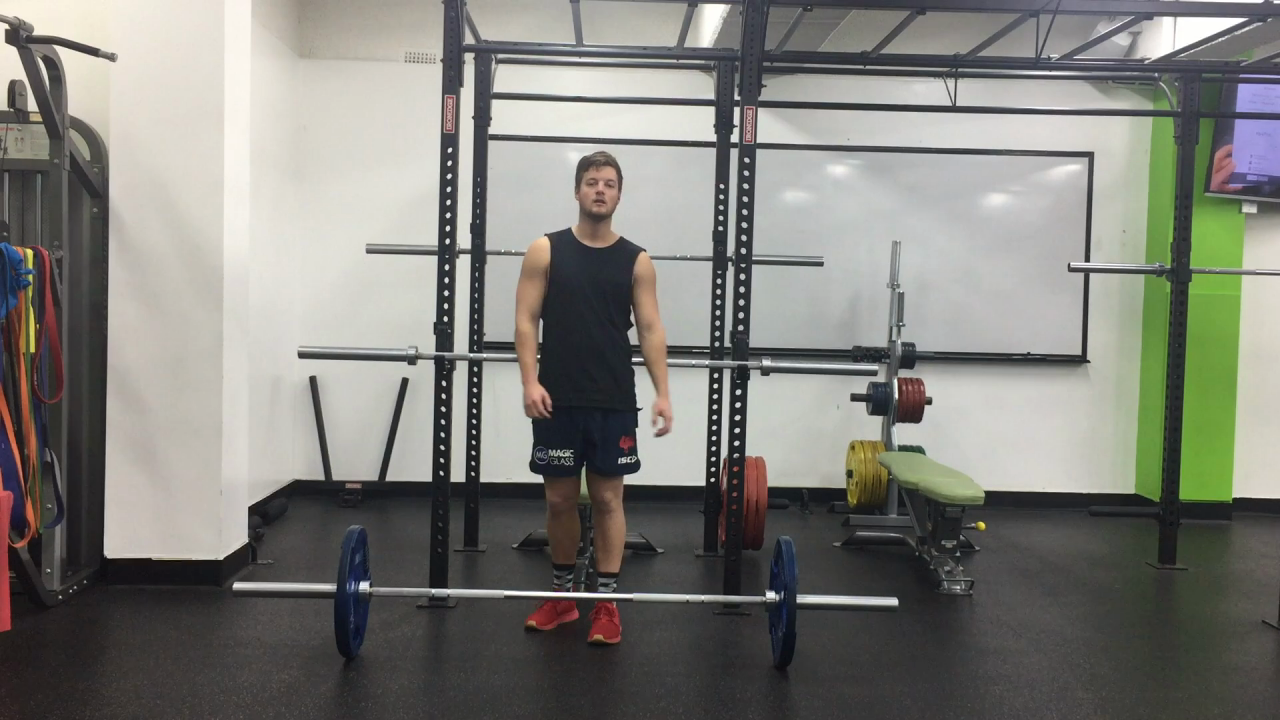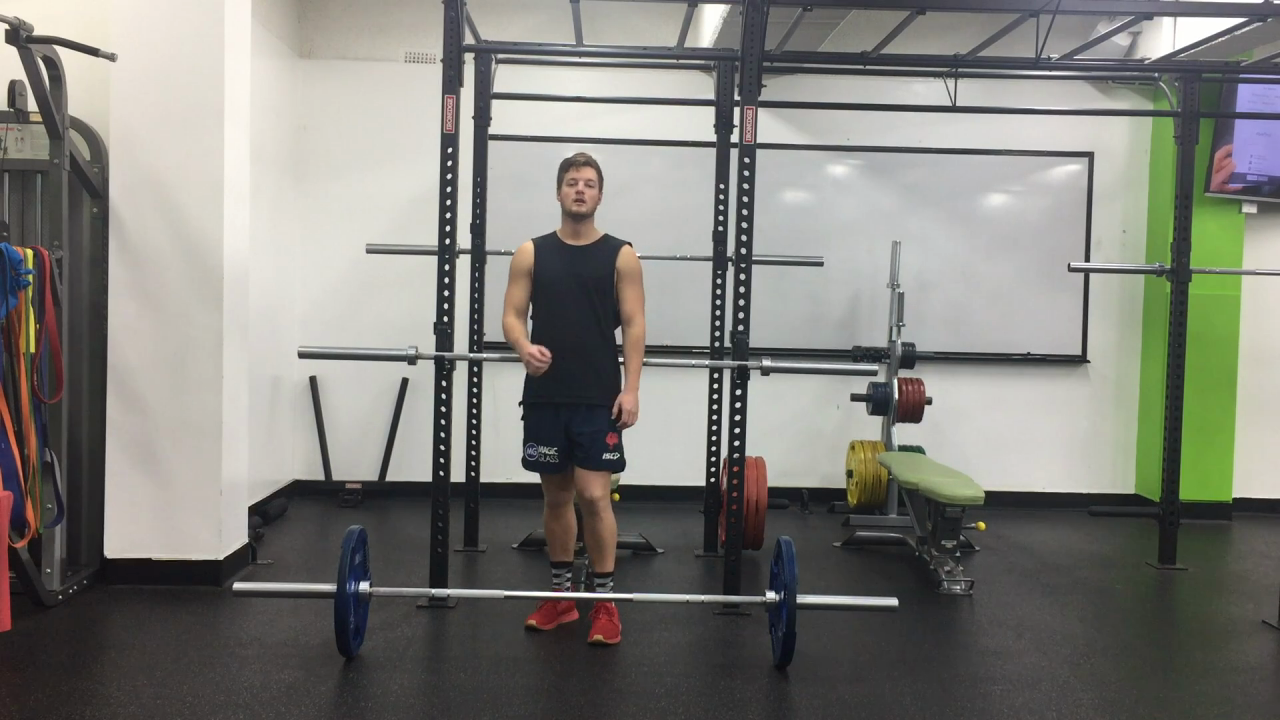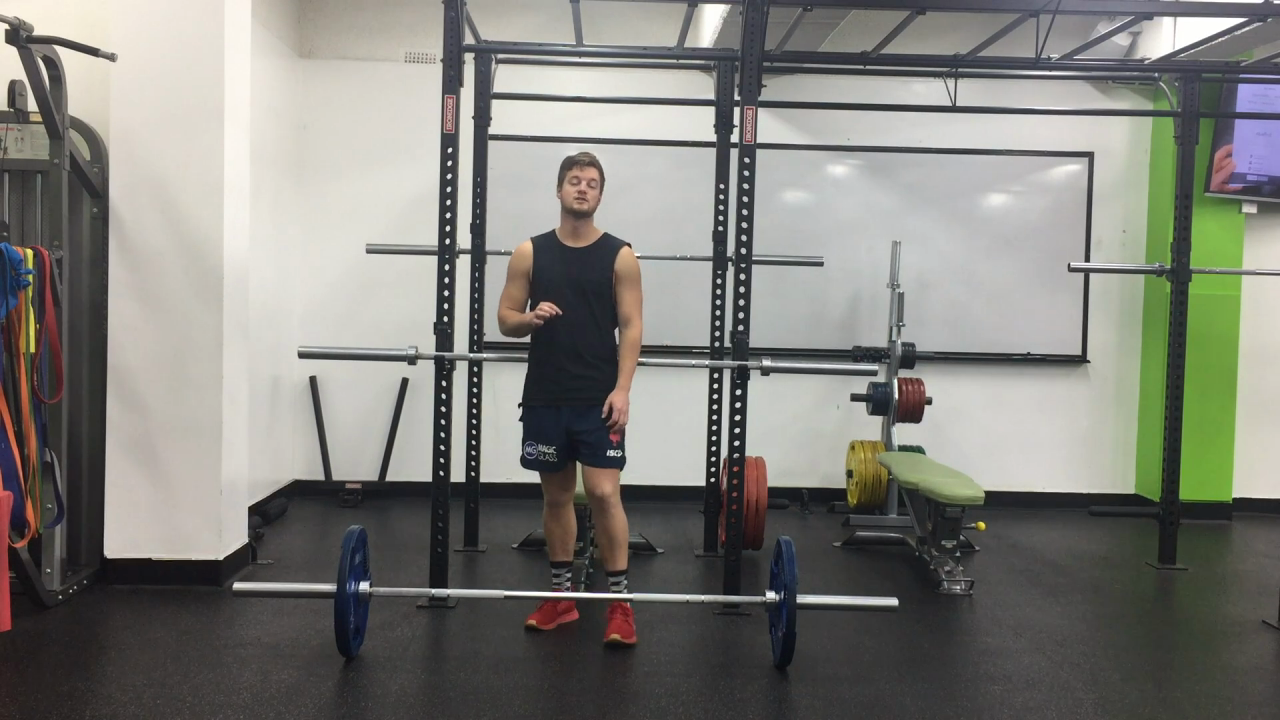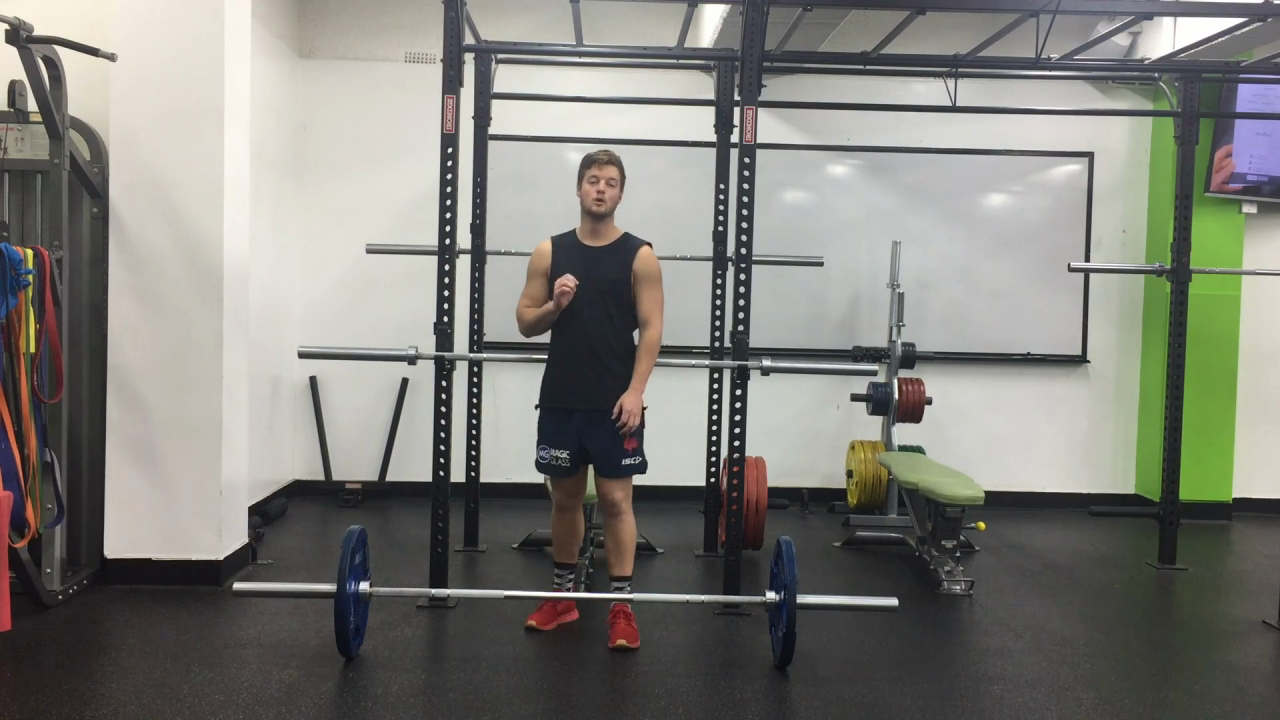
dt=0.4s
person 1, frame 1
left shoulder: (636, 261)
right shoulder: (545, 250)
left elbow: (650, 329)
right elbow: (526, 321)
left wrist: (662, 393)
right wrist: (530, 381)
left hip: (614, 401)
right hip: (557, 399)
left knee: (607, 499)
right knee: (560, 499)
left ankle: (606, 601)
right ankle: (562, 594)
person 1, frame 2
left shoulder: (620, 254)
right shoulder: (531, 253)
left elbow: (633, 324)
right elbow: (513, 314)
left wrist: (631, 388)
right wrist: (525, 347)
left hip: (598, 397)
right hip: (545, 395)
left knee: (594, 496)
right knee: (556, 495)
left ankle: (604, 600)
right ankle: (561, 595)
person 1, frame 3
left shoulder: (619, 255)
right shoulder: (530, 252)
left elbow: (631, 326)
right elbow: (506, 317)
left wrist: (622, 389)
right wrist: (531, 317)
left hip: (597, 396)
right hip: (545, 396)
left knee: (604, 494)
right knee: (556, 495)
left ankle: (620, 601)
right ankle: (562, 594)
person 1, frame 4
left shoulder: (639, 255)
right shoulder: (549, 251)
left elbow: (651, 328)
right elbow: (525, 321)
left wrist: (635, 391)
right wrist: (555, 305)
left hip: (614, 401)
right hip: (560, 398)
left knee: (616, 500)
right knee: (565, 498)
left ankle: (621, 606)
right ankle: (563, 595)
